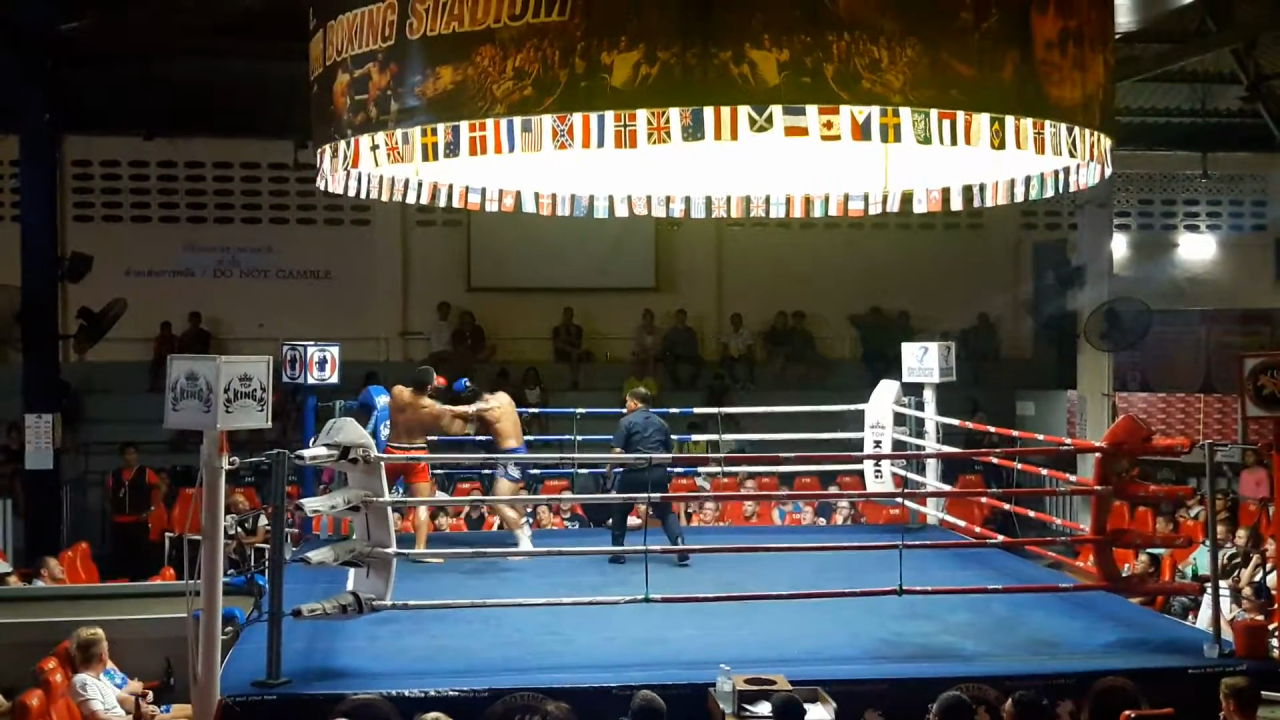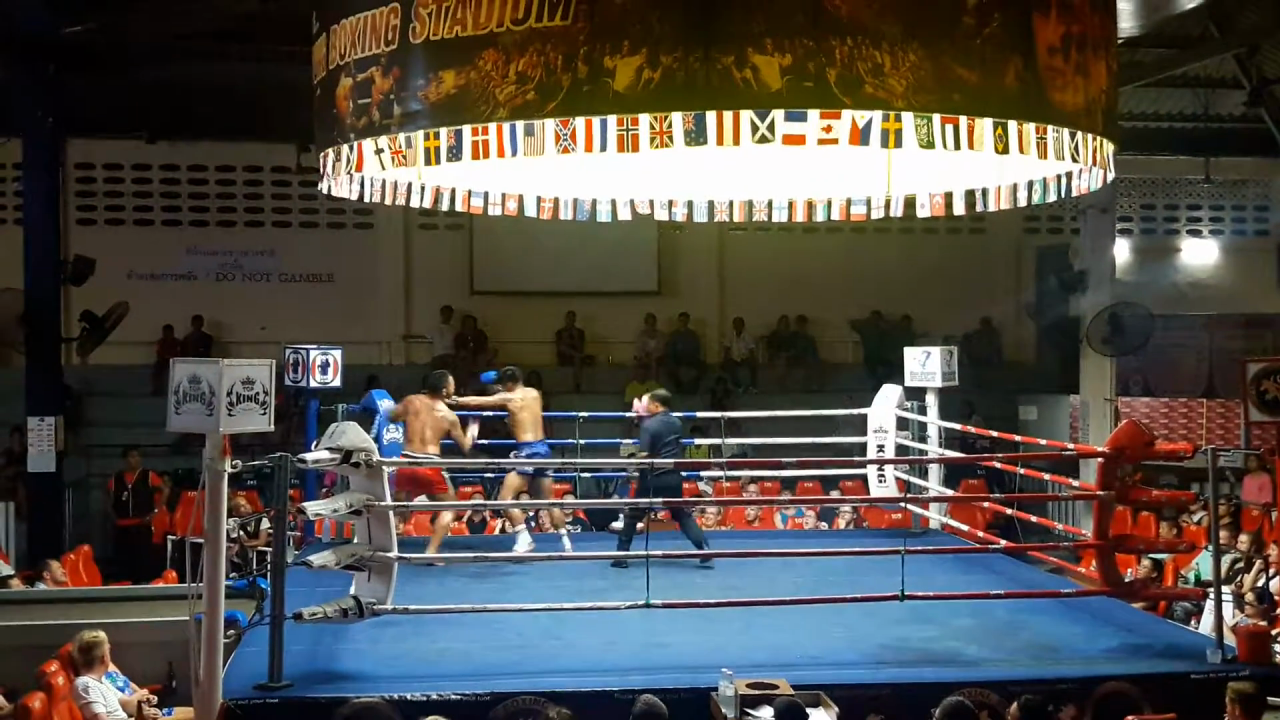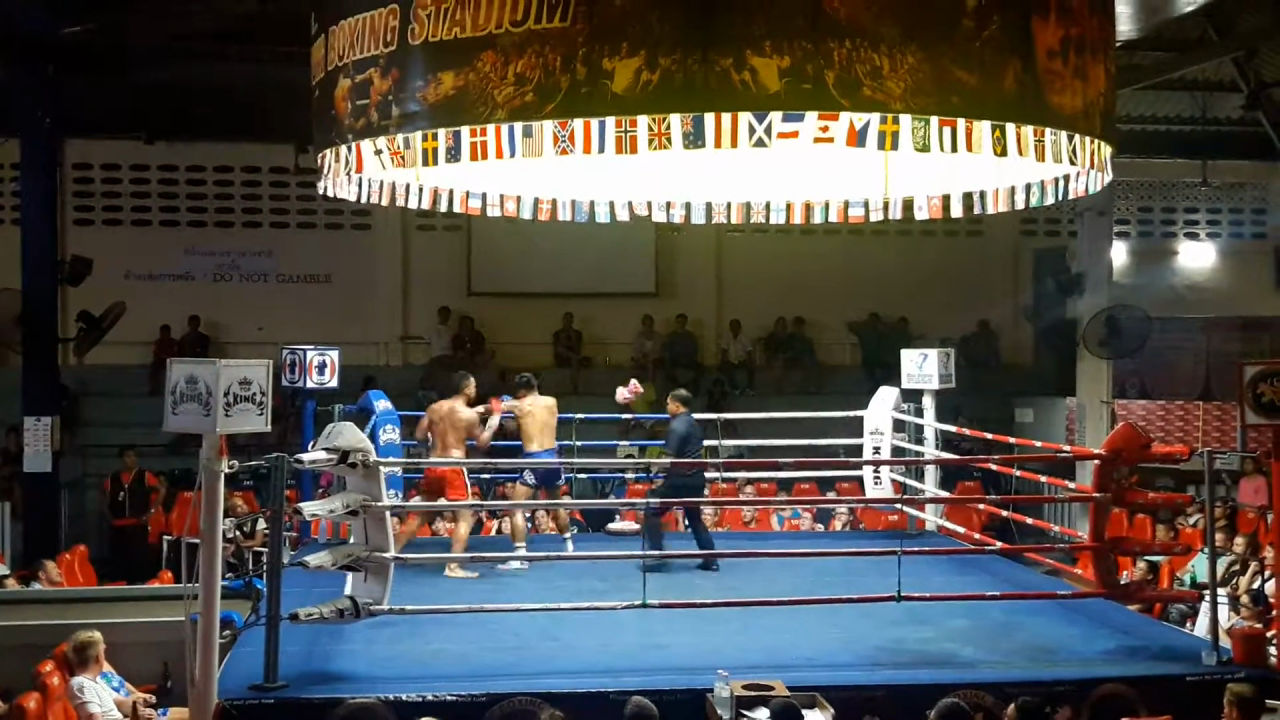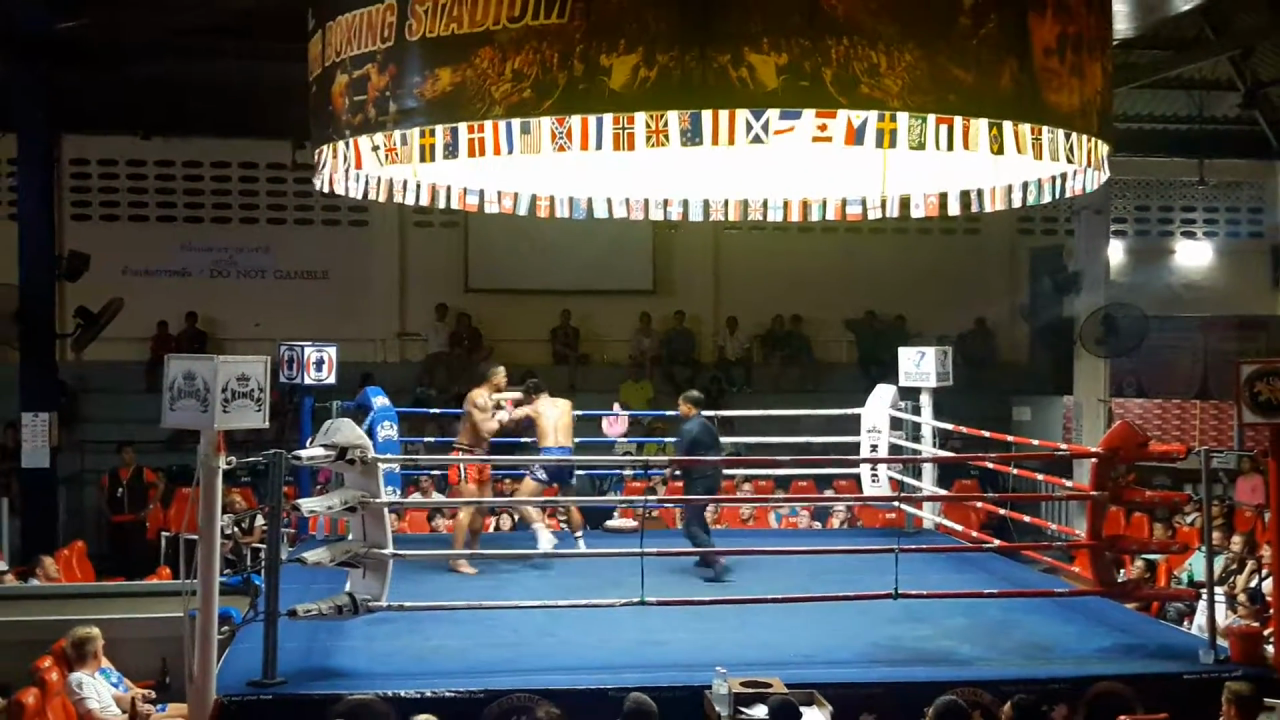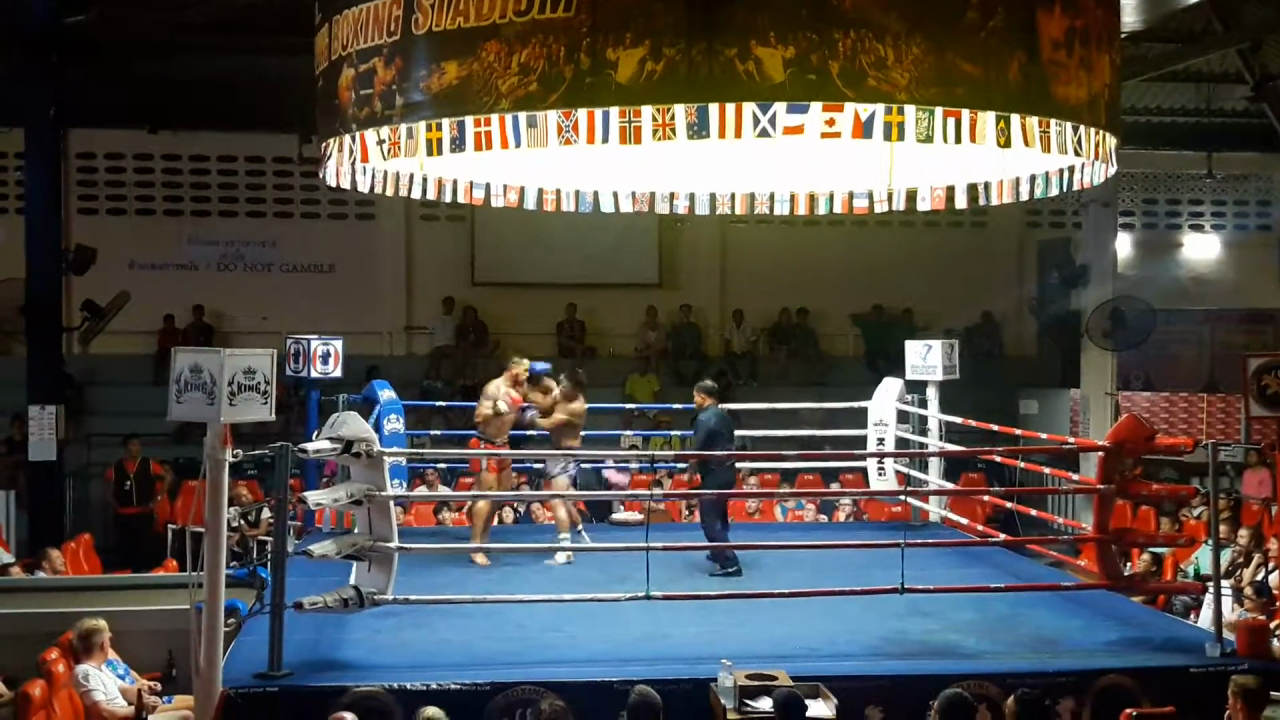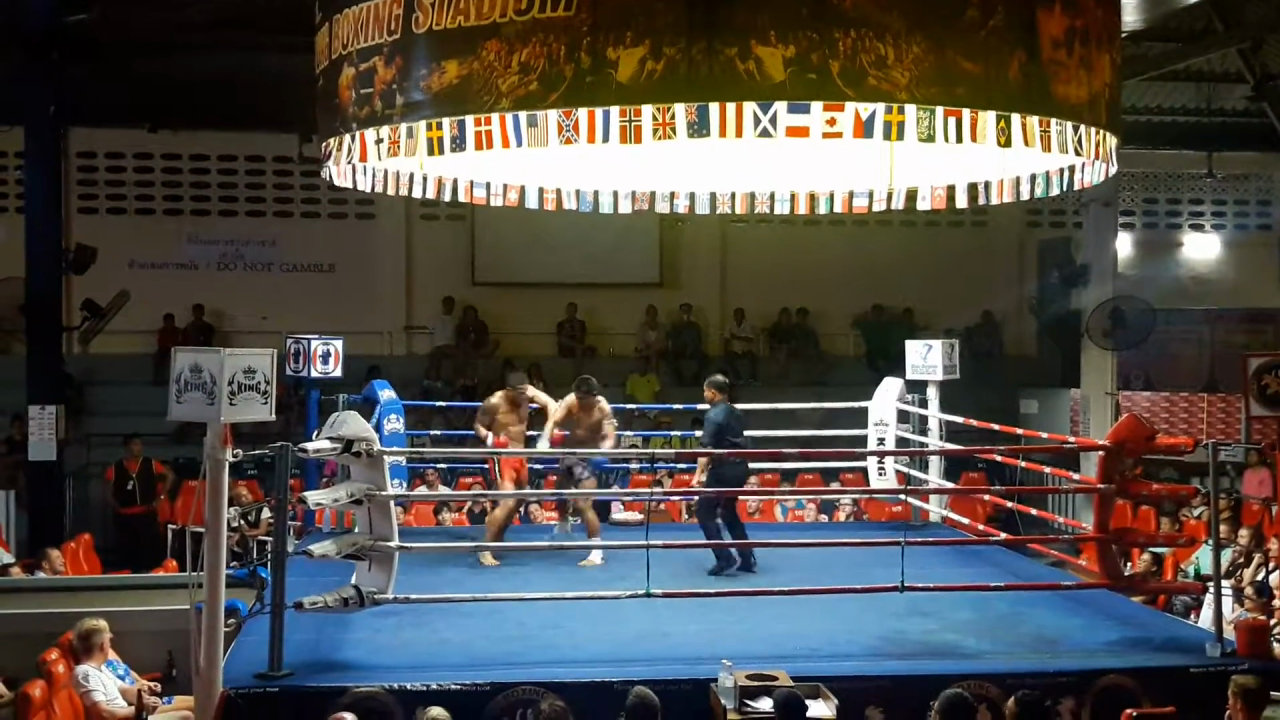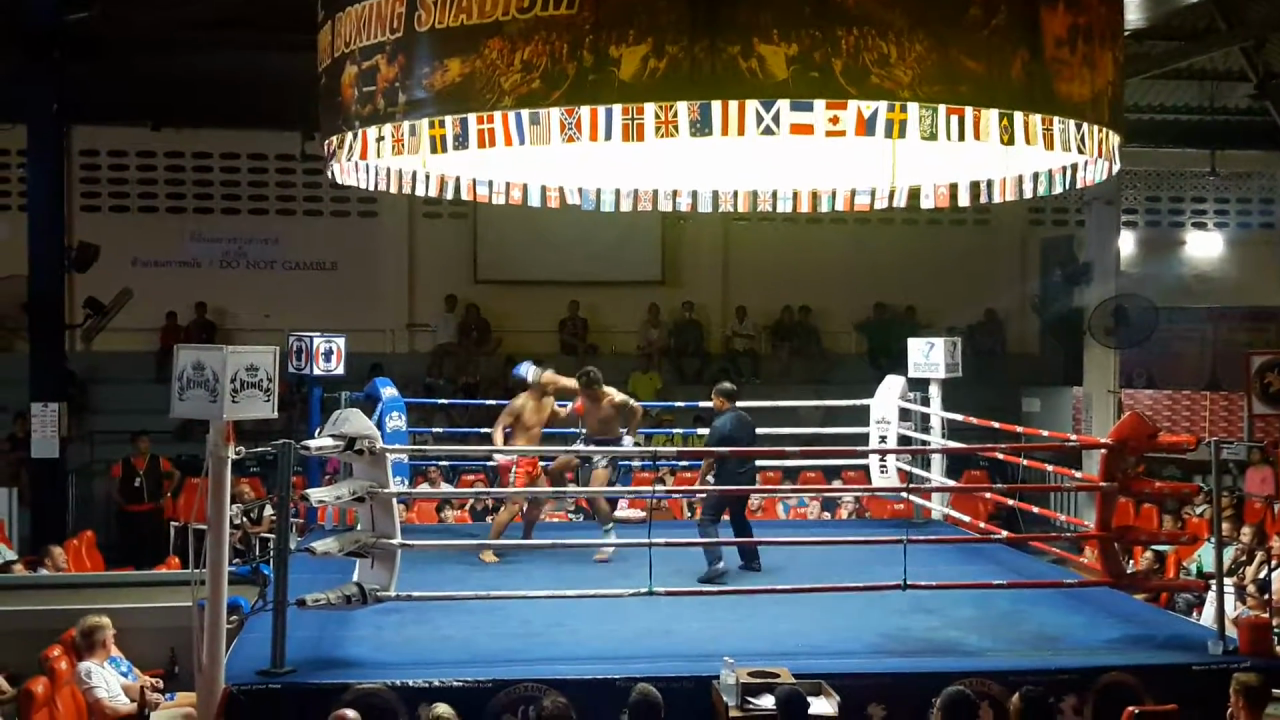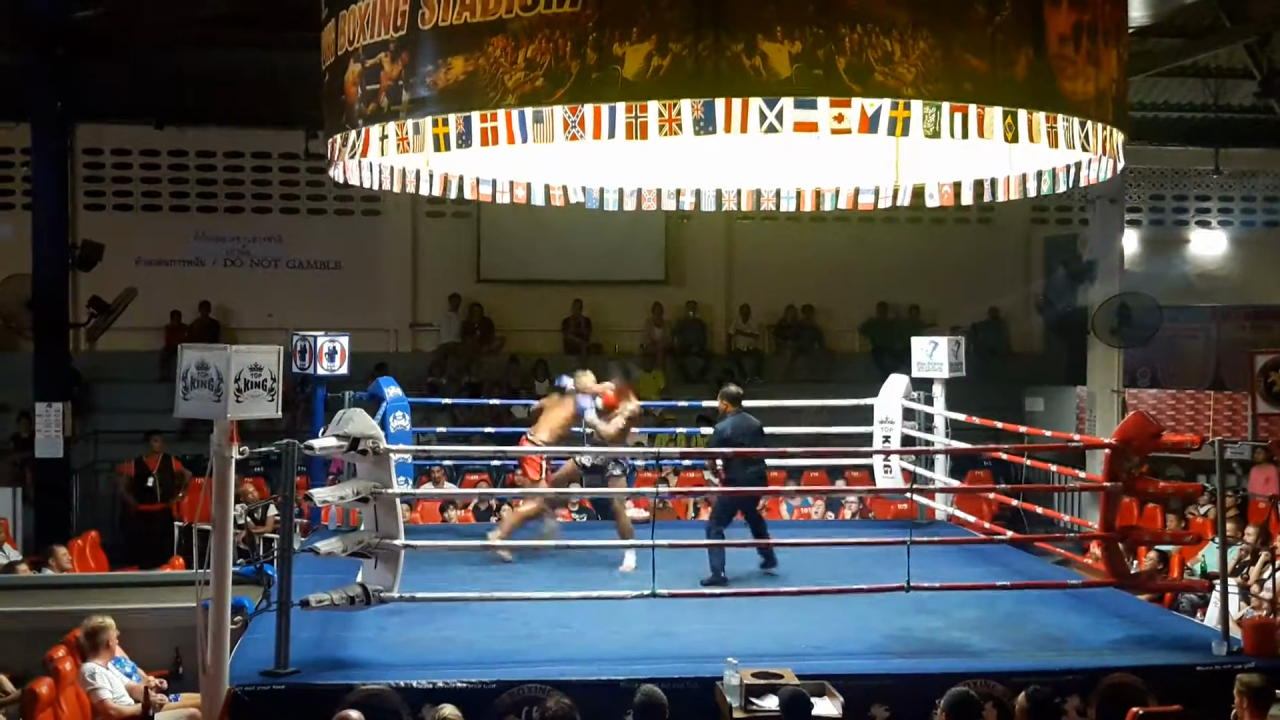
dt=0.2s
person 1, frame 1
left shoulder: (396, 392)
right shoulder: (433, 409)
right elbow: (452, 430)
right wrist: (467, 425)
left hip: (391, 452)
right hip: (415, 456)
right knee: (422, 504)
right ankle: (421, 550)
person 1, frame 2
left shoulder: (411, 401)
right shoulder: (449, 416)
left elbow: (392, 417)
right elbow: (465, 447)
right wrist: (473, 433)
right hip: (430, 466)
right knee: (449, 507)
right ankle: (431, 552)
person 1, frame 3
left shoulder: (434, 408)
right shoulder: (470, 416)
left elbow: (419, 436)
right elbow: (483, 442)
right wrist: (493, 422)
left hip: (432, 467)
right hip: (453, 468)
left knee: (420, 513)
right knee: (465, 517)
left ankle: (394, 551)
right ankle: (453, 567)
person 1, frame 4
left shoulder: (490, 399)
right shoulder: (478, 398)
right elbow: (486, 430)
right wrist: (500, 417)
left hip: (480, 457)
right hip: (465, 456)
left knee: (484, 507)
right knee: (468, 507)
left ankle: (471, 550)
right ankle: (457, 558)
person 1, frame 5
left shoulder: (520, 388)
right shoulder: (493, 388)
right elbow: (478, 417)
right wrist: (500, 408)
left hip: (502, 446)
right hip: (485, 445)
left knee: (502, 493)
right knee: (487, 494)
left ankle: (483, 539)
right ankle: (475, 546)
person 1, frame 6
left shoulder: (529, 393)
right shoulder: (492, 403)
left elbow: (551, 404)
right elbow: (478, 426)
right wrist: (490, 439)
left hip: (520, 456)
right hip: (502, 457)
left knee: (517, 502)
right knee: (507, 503)
left ankle: (496, 539)
right ankle: (484, 549)
person 1, frame 7
left shoulder: (547, 399)
right shoulder: (520, 403)
left elbow: (561, 415)
right elbow: (498, 428)
left wrist: (567, 411)
right wrist: (500, 452)
left hip: (532, 458)
right hip: (517, 459)
left knee: (540, 498)
right knee: (514, 506)
left ankle: (526, 539)
right ankle: (486, 549)
person 1, frame 8
left shoulder: (559, 397)
right shoulder: (577, 396)
left elbow: (536, 408)
left hip: (532, 446)
right knee: (539, 501)
right ankle: (498, 535)
person 2, frame 1
left shoulder: (627, 421)
right shoulder: (661, 423)
left elbow: (618, 451)
right elbow: (669, 451)
left hip: (634, 474)
right hip: (658, 473)
left knee: (620, 511)
right knee: (666, 512)
left ankle: (618, 552)
right ankle: (679, 548)
person 2, frame 2
left shoulder: (649, 425)
right shoulder: (676, 423)
left elbow: (643, 455)
left hip: (652, 479)
right hip: (673, 477)
left knee: (632, 516)
right knee: (683, 515)
left ankle: (622, 556)
right ankle: (704, 550)
person 2, frame 3
left shoulder: (676, 426)
right shoulder: (694, 425)
left elbow: (671, 458)
left wrist: (661, 479)
left hip: (679, 479)
right hip: (697, 478)
left knee: (652, 513)
right knee: (694, 518)
left ankle: (657, 557)
right ankle: (710, 560)
person 2, frame 4
left shoulder: (688, 428)
right shoulder: (709, 426)
right elbow: (718, 453)
left wrist: (665, 477)
left hip: (699, 481)
right hip: (712, 478)
left knee: (692, 526)
right knee: (697, 517)
left ankle: (718, 564)
right ankle: (708, 558)
person 2, frame 5
left shoulder: (704, 418)
right shoulder: (724, 416)
left elbow: (697, 452)
left wrist: (691, 472)
left hip: (715, 474)
right hip: (727, 471)
left knee: (710, 520)
right knee: (719, 514)
left ankle: (730, 564)
right ankle: (720, 552)
person 2, frame 6
left shoulder: (713, 415)
right shoulder: (734, 412)
left elbow: (707, 449)
left wrist: (698, 474)
left hip: (723, 470)
right hip: (739, 469)
left knee: (704, 512)
right knee: (730, 513)
left ankle: (724, 559)
right ankle: (747, 559)
person 2, frame 7
left shoulder: (720, 424)
right shoulder: (747, 420)
left elbow: (709, 458)
left wrist: (701, 479)
left hip: (729, 479)
right hip: (747, 476)
left knee: (707, 520)
right knee: (738, 517)
left ankle: (716, 564)
right ankle: (752, 560)
person 2, frame 8
left shoulder: (722, 428)
right shoulder: (755, 423)
left wrist: (722, 474)
left hip: (737, 483)
right hip: (757, 479)
left knee: (715, 526)
right knee: (752, 515)
left ankle: (718, 574)
right ankle: (768, 558)
person 3, frame 1
left shoulder: (484, 407)
right shoulder: (502, 396)
left elbow: (456, 411)
left wrist: (438, 406)
left hip: (510, 457)
right hip: (518, 452)
left knee: (500, 505)
right knee: (504, 501)
left ankle: (524, 543)
right ankle: (524, 527)
person 3, frame 2
left shoulder: (508, 398)
right shoulder: (534, 394)
left elbow: (476, 402)
left wrist: (453, 400)
right wrist: (500, 392)
left hip: (527, 451)
right hip: (542, 449)
left knee: (505, 498)
right knee: (545, 500)
left ankle: (524, 539)
right ankle: (565, 543)
person 3, frame 3
left shoulder: (519, 405)
right shoulder: (551, 402)
left hip: (535, 461)
right hip: (552, 457)
left knee: (516, 510)
right knee: (556, 505)
left ankle: (519, 558)
right ankle: (569, 547)
person 3, frame 4
left shoulder: (533, 407)
right shoulder: (567, 404)
left elbow: (510, 417)
left hip: (548, 457)
right hip: (567, 457)
left knee: (521, 500)
right knee: (569, 504)
left ankle: (543, 535)
right ankle: (581, 546)
person 3, frame 5
left shoulder: (576, 407)
right shoulder: (561, 393)
left elbow: (546, 425)
right elbow: (544, 401)
left hip: (566, 456)
right hip: (561, 454)
left knee: (556, 502)
right knee: (563, 499)
left ankle: (564, 551)
right ankle: (582, 536)
person 3, frame 6
left shoulder: (604, 409)
right shoulder: (571, 400)
left elbow: (610, 437)
right elbow: (553, 420)
left wrist: (604, 451)
right wrist: (545, 439)
right hip: (571, 451)
left knee: (582, 505)
left ankle: (597, 552)
right ankle: (562, 526)
person 3, frame 7
left shoulder: (615, 399)
right shoulder: (581, 388)
left elbow: (638, 411)
right elbow: (557, 381)
left wrist: (630, 436)
right wrist: (535, 374)
left hip: (607, 446)
right hip: (588, 441)
left knee: (595, 495)
right knee: (554, 470)
left ankle: (609, 539)
person 3, frame 8
left shoulder: (631, 408)
left elbow: (609, 433)
left wrist: (591, 417)
left hip: (613, 456)
left knee: (617, 508)
right knee: (556, 481)
left ankle: (630, 555)
